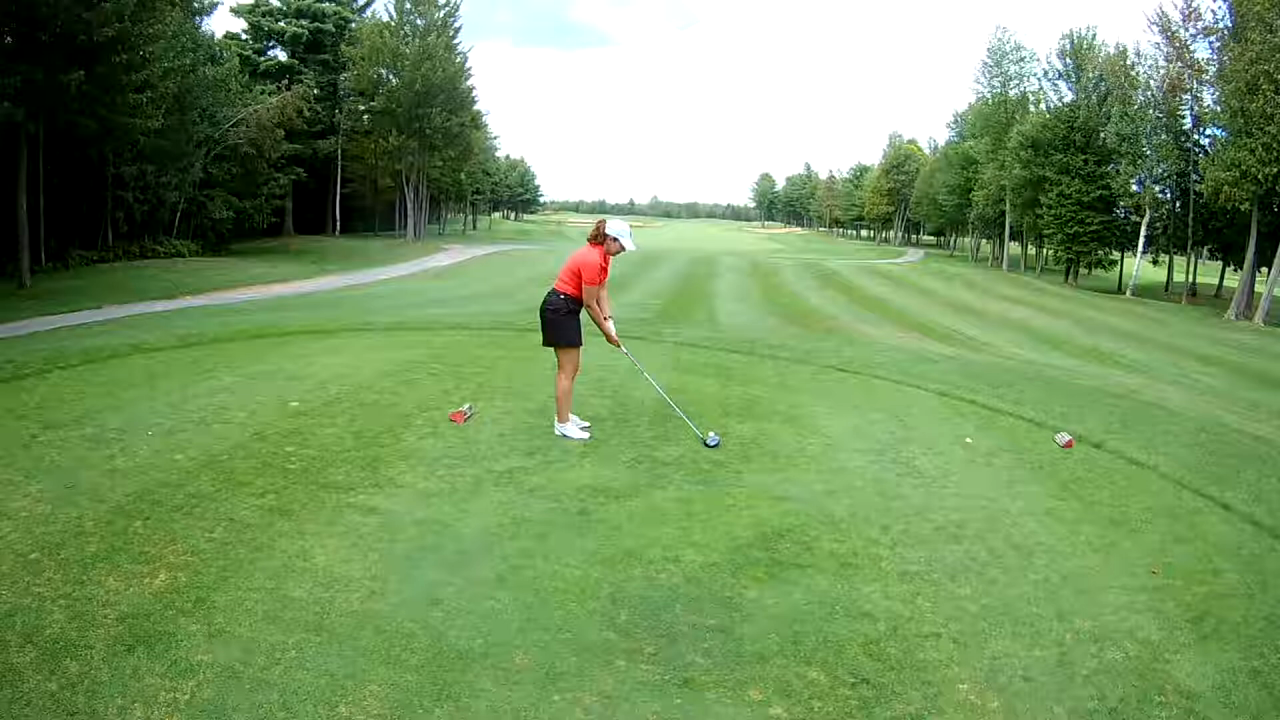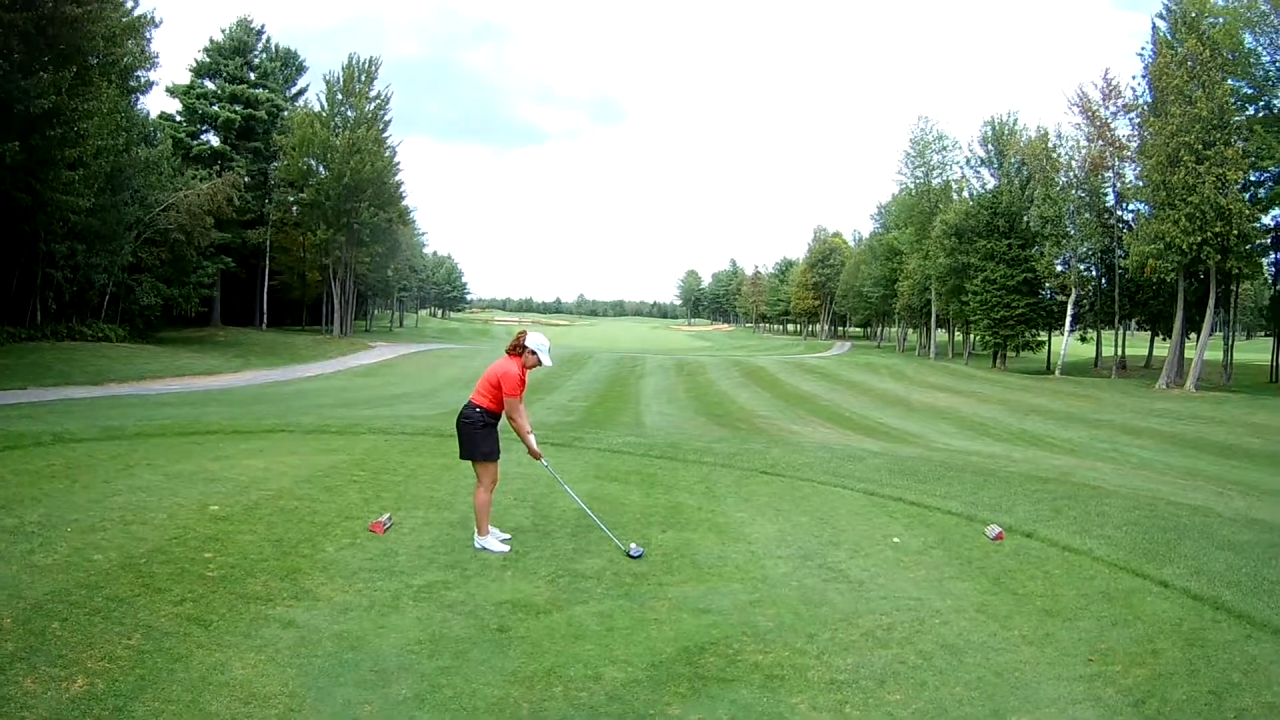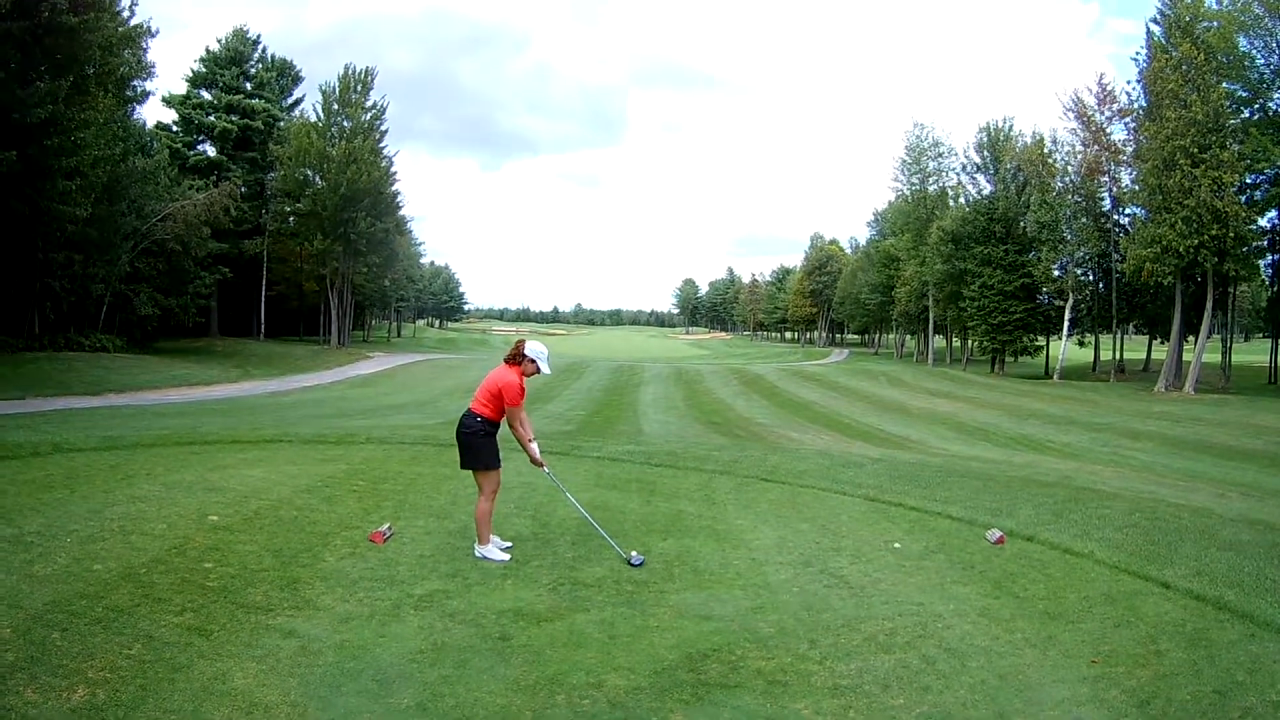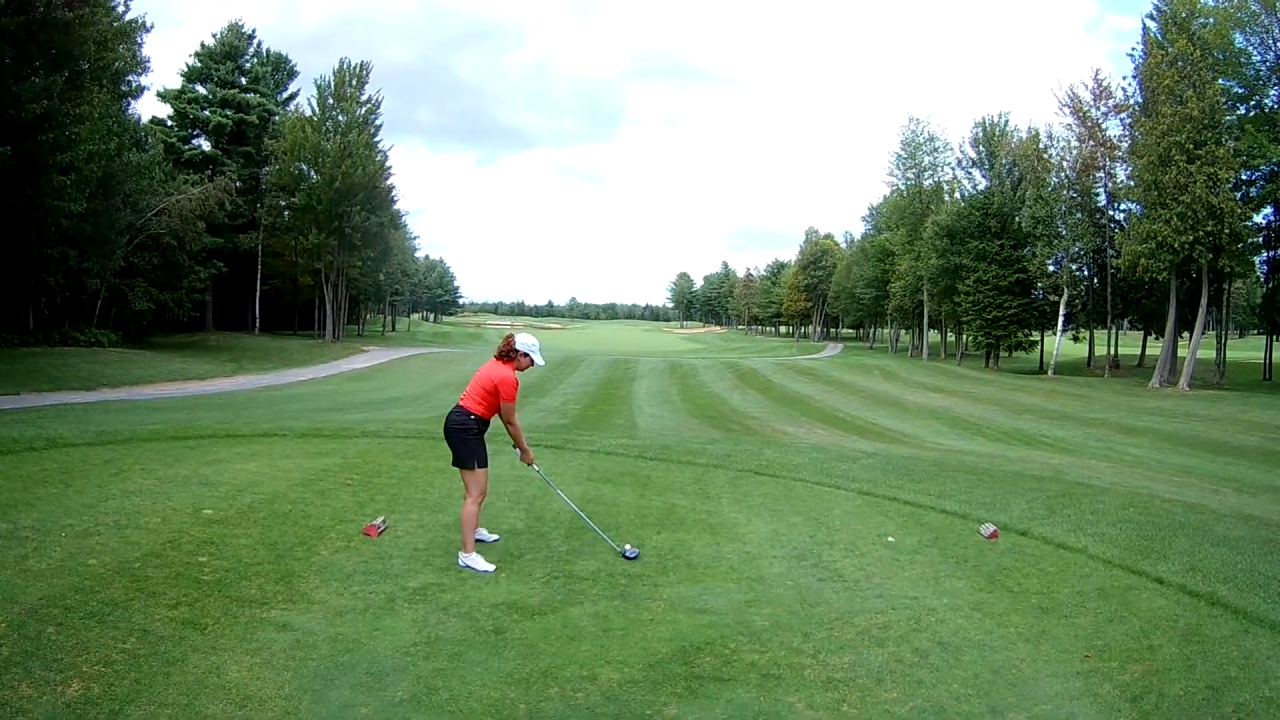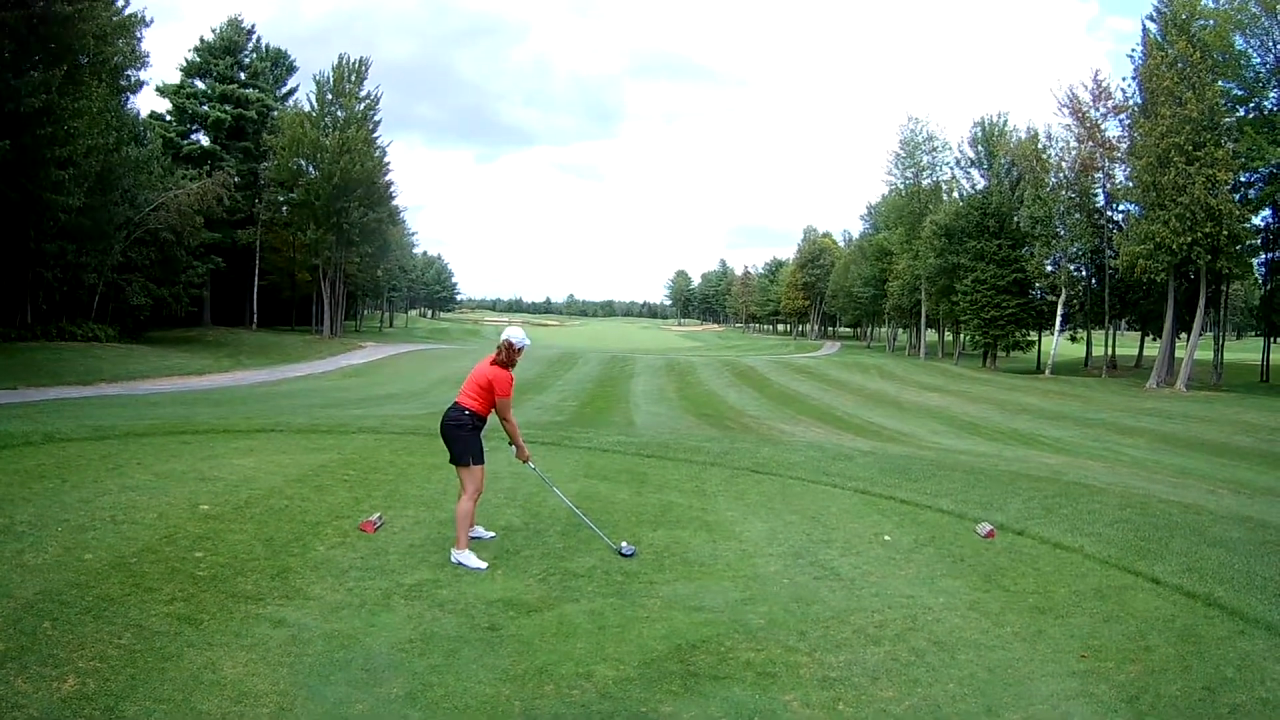
dt=1s
person 1, frame 1
left shoulder: (603, 256)
right shoulder: (591, 260)
left elbow: (602, 290)
right elbow: (589, 303)
left wrist: (609, 321)
right wrist: (606, 333)
left hip: (567, 308)
right hip: (559, 309)
left knee: (570, 367)
right knee: (568, 369)
left ankle: (564, 416)
right ankle: (562, 424)
person 1, frame 2
left shoulder: (518, 366)
right shoulder: (511, 372)
left elbow: (519, 404)
right elbow: (512, 416)
left wrist: (530, 434)
right wrist: (530, 446)
left hip: (484, 421)
right hip: (476, 421)
left knee: (489, 480)
right knee: (486, 482)
left ankle: (484, 528)
right ankle: (482, 537)
person 1, frame 3
left shoulder: (512, 373)
right shoulder: (511, 382)
left elbow: (520, 412)
right elbow: (514, 425)
left wrist: (533, 441)
right wrist: (531, 454)
left hip: (480, 429)
right hip: (477, 431)
left knee: (492, 487)
right knee: (488, 491)
left ankle: (486, 537)
right ankle: (483, 546)
person 1, frame 4
left shoulder: (498, 365)
right shoulder: (507, 378)
left elbow: (504, 414)
right elbow: (510, 421)
left wrist: (521, 444)
right wrist: (525, 450)
left hip: (461, 423)
right hip: (467, 428)
left knee: (477, 486)
right knee: (476, 493)
left ankle: (474, 530)
right ankle: (467, 554)
person 1, frame 5
left shoulder: (494, 362)
right shoulder: (502, 375)
left elbow: (503, 411)
right elbow: (506, 417)
left wrist: (516, 440)
right wrist: (520, 447)
left hip: (460, 422)
right hip: (463, 426)
left knee: (472, 482)
right knee: (472, 490)
left ankle: (470, 528)
right ankle: (460, 550)
